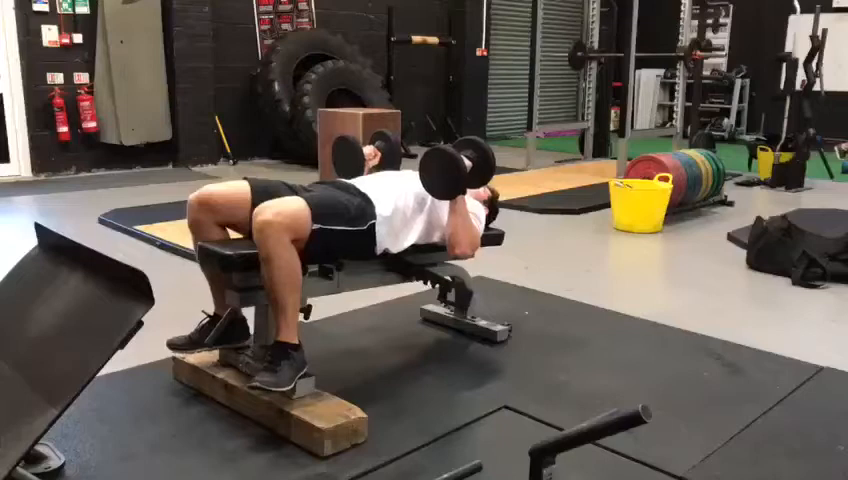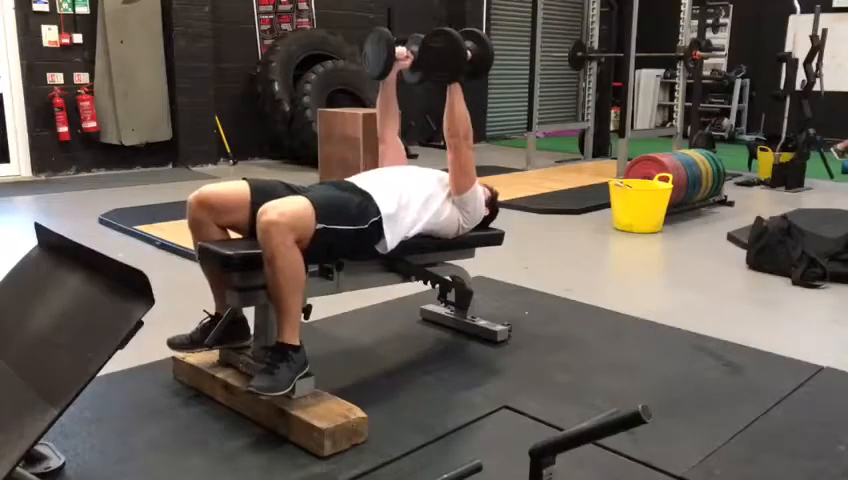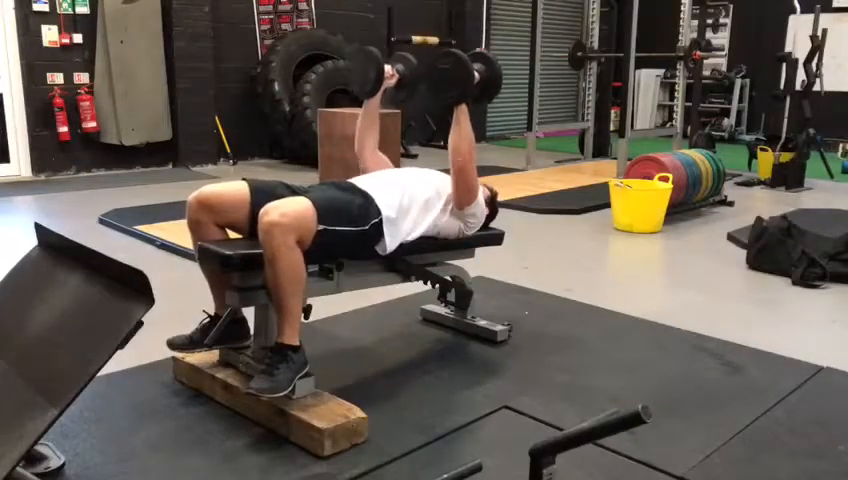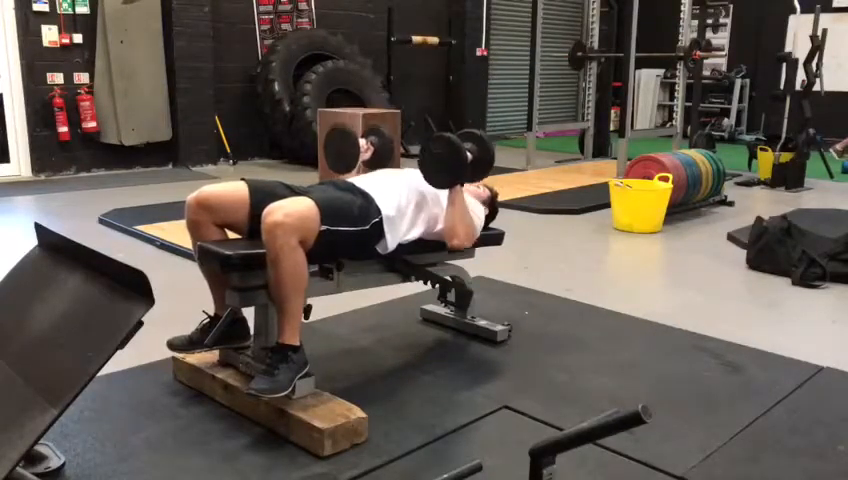
dt=1s
person 1, frame 1
left shoulder: (469, 209)
left elbow: (462, 249)
right wrist: (362, 167)
left hip: (365, 216)
left knee: (270, 220)
right knee: (203, 203)
left ankle: (288, 350)
right ankle: (227, 321)
person 1, frame 2
left shoulder: (465, 209)
right shoulder: (416, 181)
left elbow: (460, 144)
right elbow: (388, 133)
left wrist: (453, 81)
right wrist: (390, 73)
left hip: (367, 214)
left knee: (275, 222)
right knee: (203, 203)
left ankle: (290, 352)
right ankle: (228, 321)
person 1, frame 3
left shoulder: (467, 214)
right shoulder: (419, 187)
left elbow: (463, 162)
right elbow: (366, 149)
left wrist: (460, 103)
right wrist: (376, 90)
left hip: (368, 214)
left knee: (276, 222)
right knee: (202, 203)
left ankle: (289, 352)
right ankle: (228, 321)
person 1, frame 4
left shoulder: (470, 211)
right shoulder: (428, 187)
left elbow: (459, 241)
left wrist: (456, 186)
left hip: (369, 213)
left knee: (280, 221)
right knee: (201, 204)
left ankle: (289, 352)
right ankle: (228, 321)
